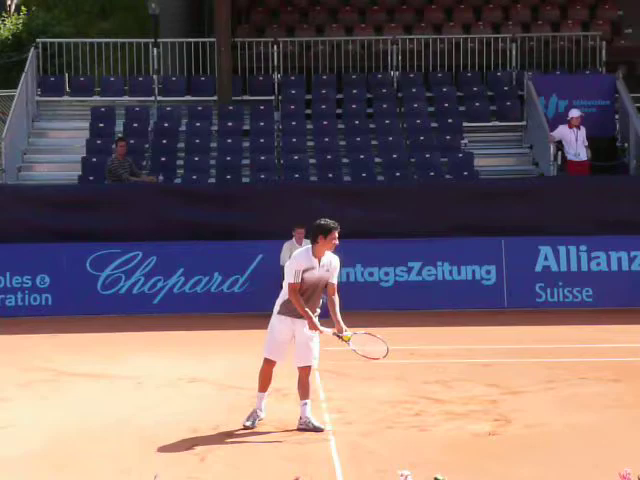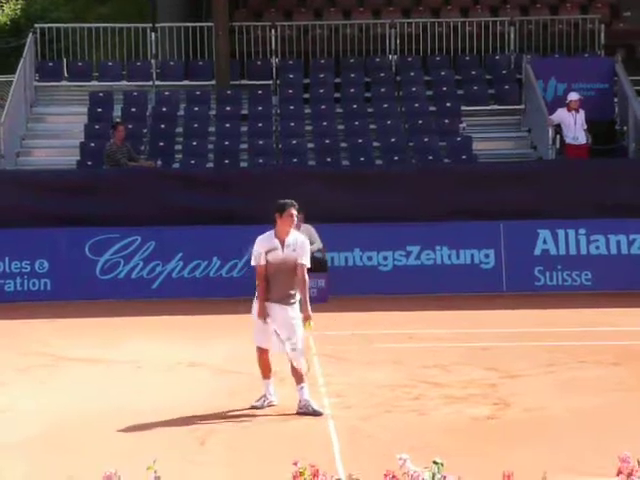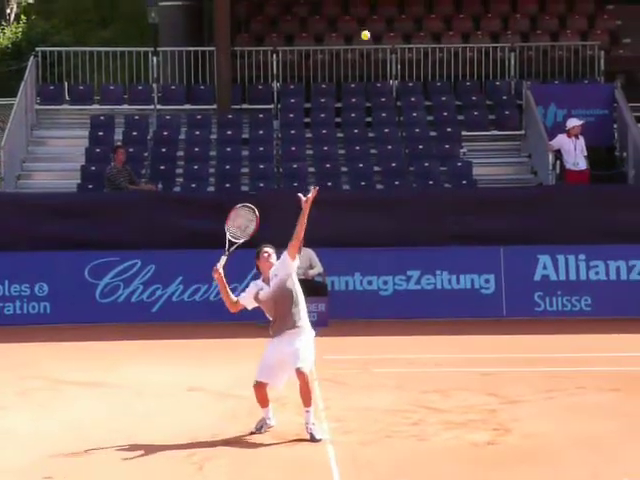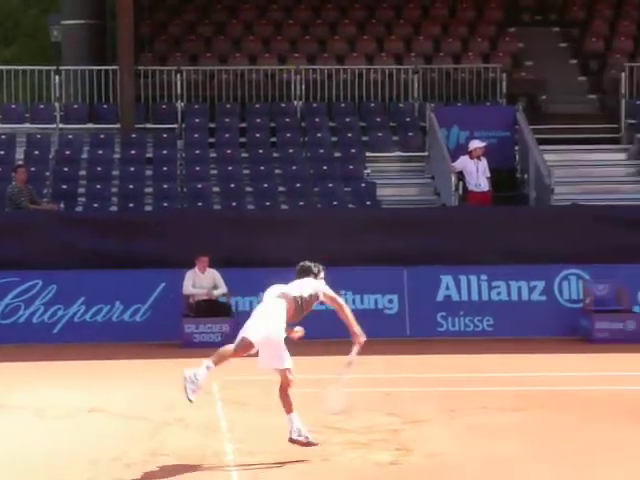
dt=0.7s
person 1, frame 1
left shoulder: (333, 262)
right shoulder: (299, 258)
left elbow: (332, 294)
right elbow: (293, 293)
left wrist: (338, 321)
right wrist: (310, 318)
left hip: (309, 321)
right hip: (284, 316)
left knee: (305, 369)
right knee: (268, 362)
left ankle: (305, 417)
right ankle: (259, 409)
person 1, frame 2
left shoulder: (301, 241)
right shoulder: (262, 241)
left elbow: (303, 276)
right elbow: (260, 277)
left wrist: (306, 306)
right wrist: (261, 305)
left hip: (290, 305)
right hip: (266, 304)
left knee: (295, 351)
right knee: (262, 351)
left ankle: (304, 400)
right ankle: (269, 394)
person 1, frame 3
left shoulder: (285, 267)
right shoulder: (255, 289)
left elbow: (297, 239)
right elbow: (232, 306)
left wrist: (306, 208)
right wrist: (221, 281)
left hip: (300, 335)
right hip: (278, 340)
left knee: (303, 375)
right knee: (259, 385)
left ankle: (310, 423)
right ankle: (267, 418)
person 1, frame 4
left shoulder: (285, 289)
right shoulder: (316, 285)
right elbow: (338, 304)
left wrist: (290, 332)
right wrist: (356, 331)
right hip: (272, 315)
left knee: (287, 379)
right knee: (241, 347)
left ankle: (296, 430)
right ankle: (199, 373)
